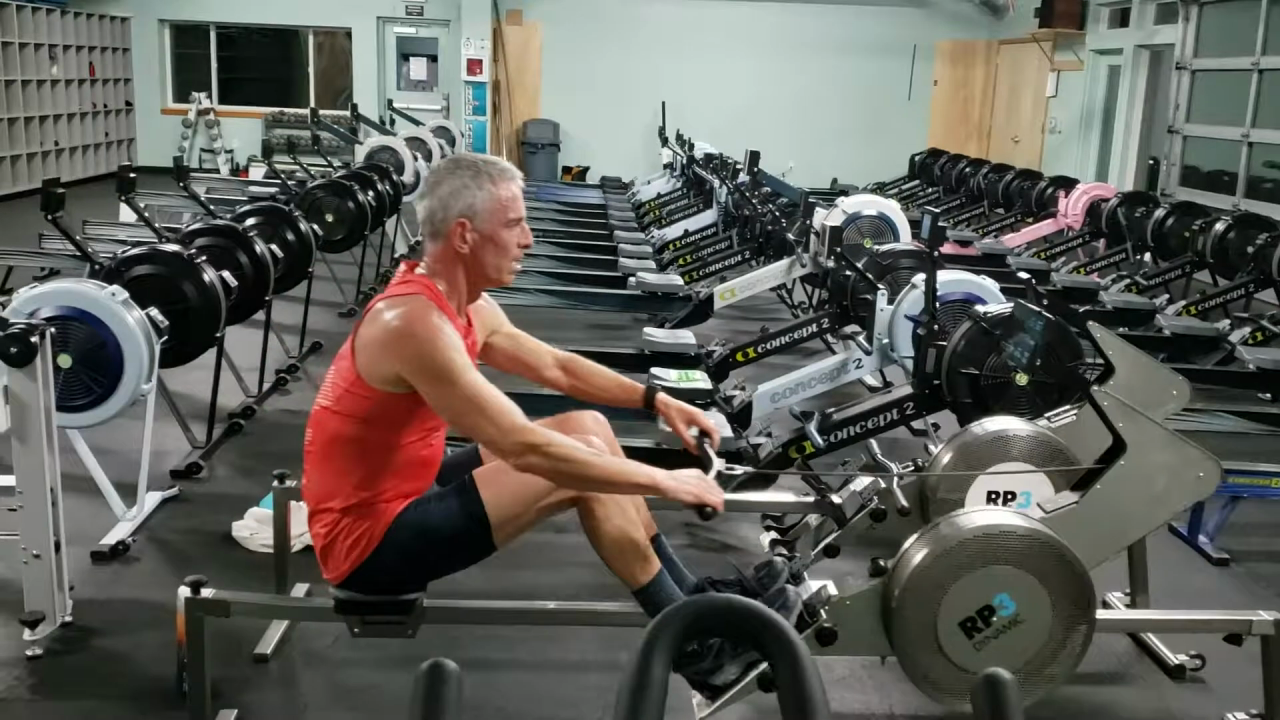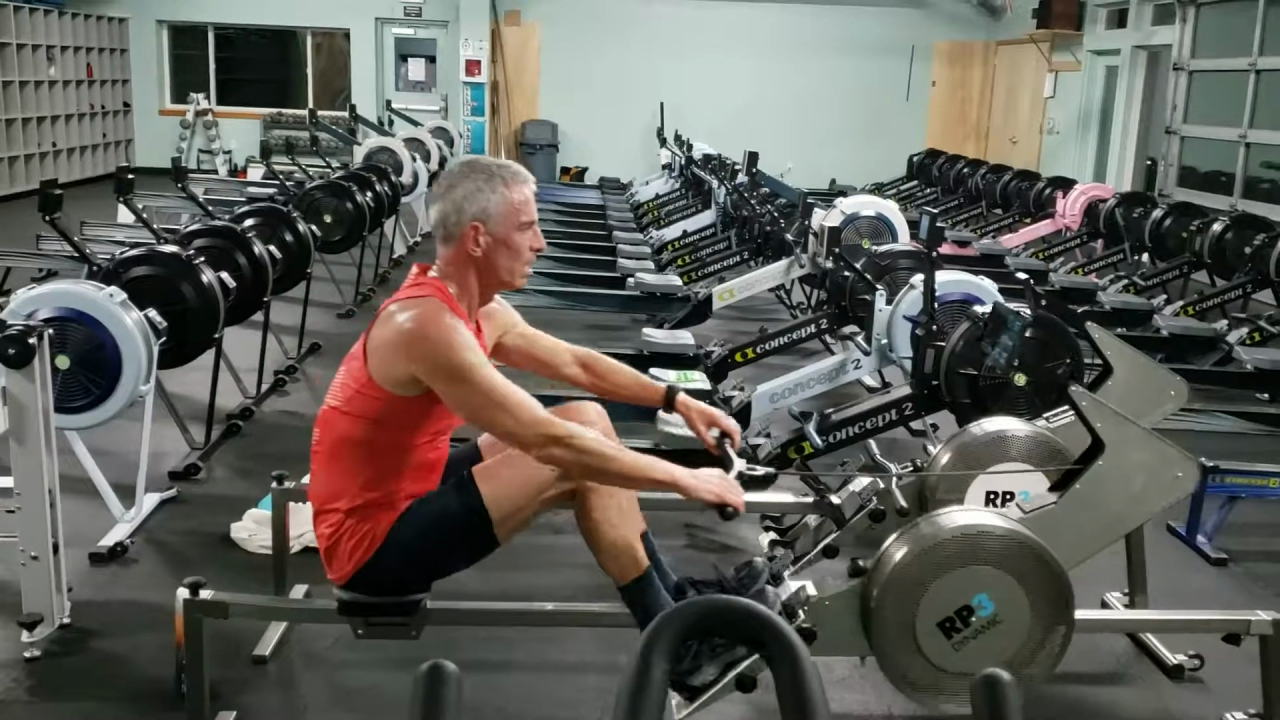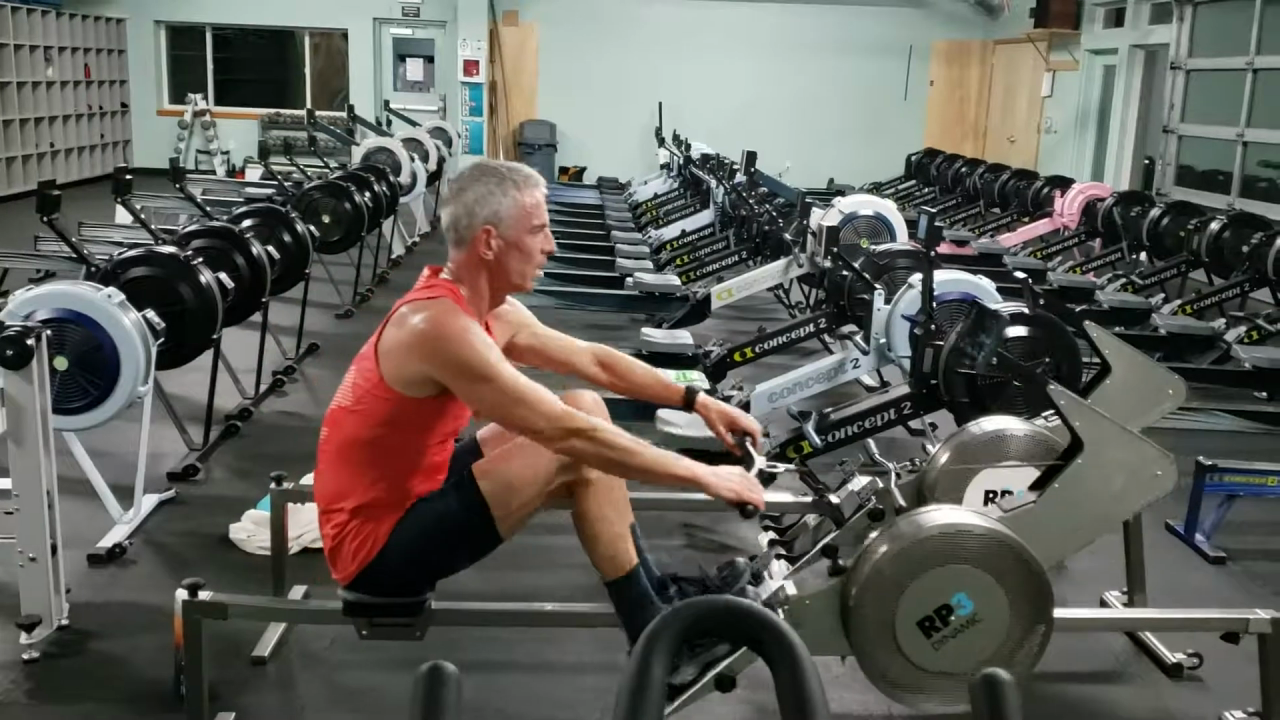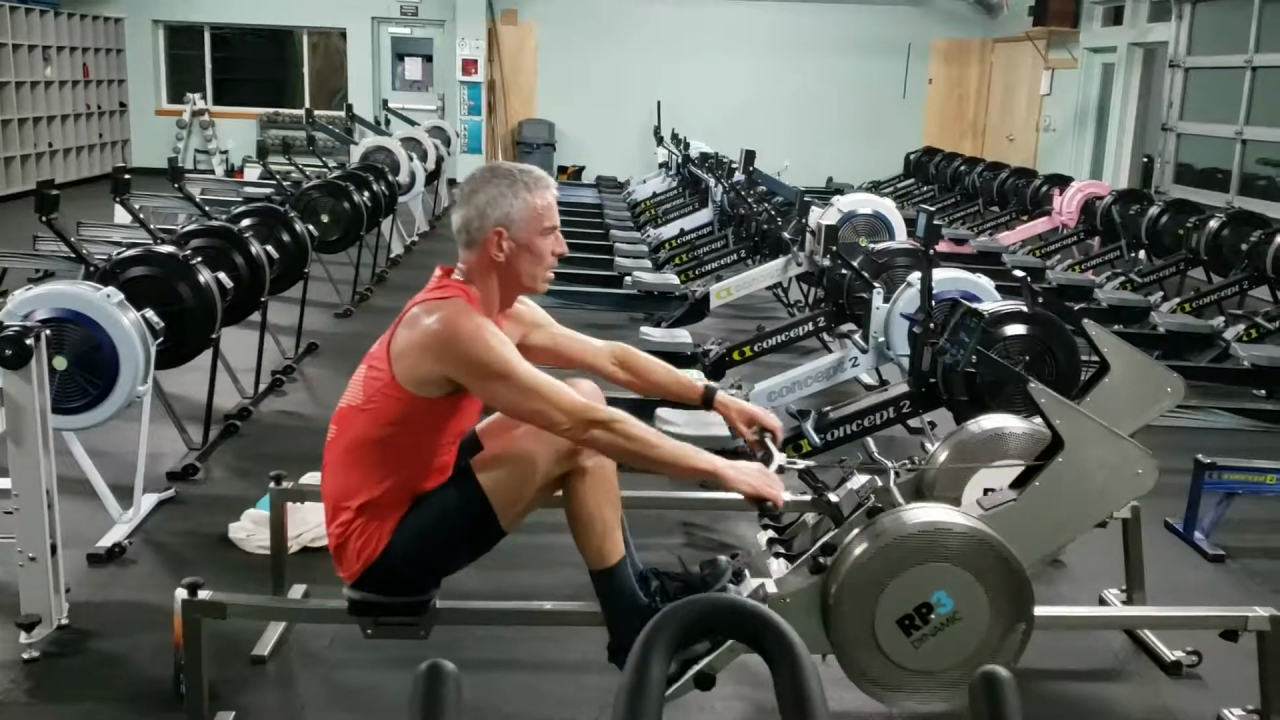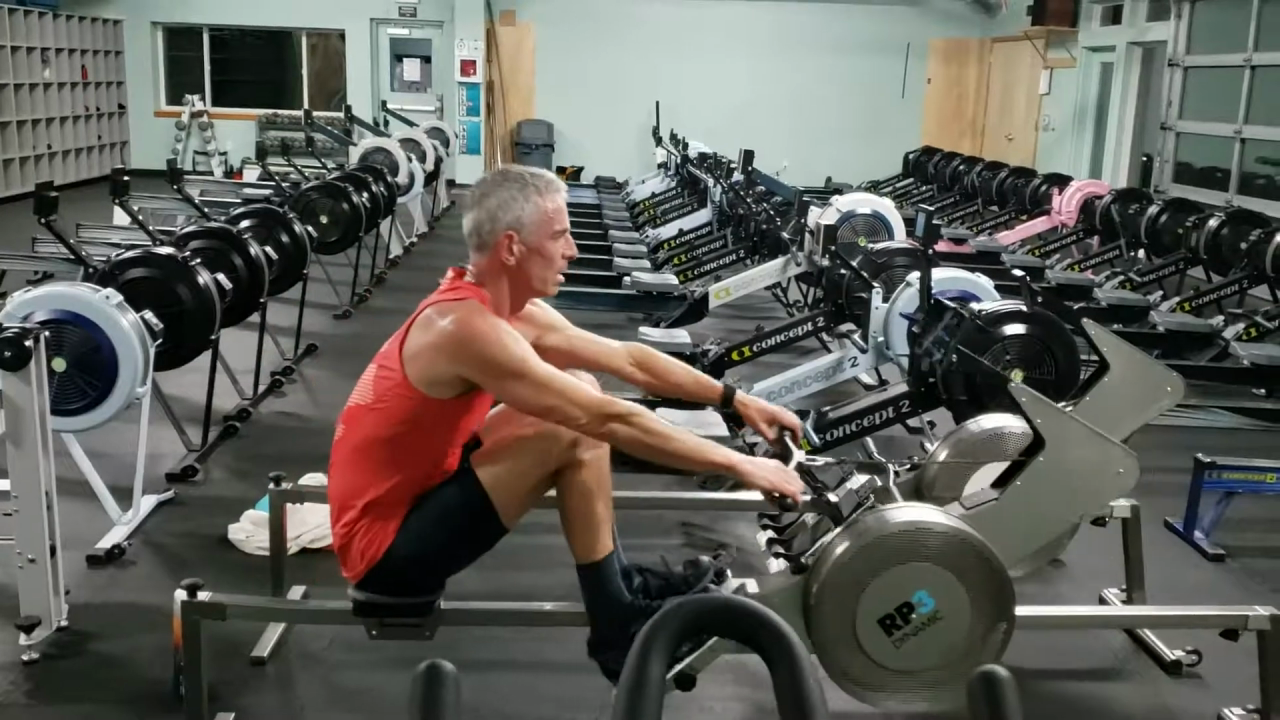
dt=0.1s
person 1, frame 1
left shoulder: (458, 301)
right shoulder: (414, 323)
left elbow: (556, 365)
right elbow: (528, 450)
left wrist: (656, 399)
right wrist: (662, 482)
left hip: (406, 492)
right hip: (367, 544)
left knee: (588, 429)
right knee: (578, 469)
left ankle: (691, 596)
right ankle: (696, 642)
person 1, frame 2
left shoulder: (473, 304)
right shoulder: (428, 326)
left elbow: (575, 362)
right elbow: (549, 443)
left wrist: (677, 401)
right wrist: (681, 479)
left hip: (407, 489)
right hip: (371, 543)
left knee: (585, 418)
right knee: (572, 455)
left ankle: (671, 597)
person 1, frame 3
left shoulder: (487, 308)
right shoulder: (442, 327)
left elbow: (593, 361)
right elbow: (572, 434)
left wrist: (698, 401)
right wrist: (702, 476)
left hip: (411, 494)
right hip: (375, 545)
left knee: (584, 407)
right knee: (571, 441)
left ankle: (655, 593)
person 1, frame 4
left shoulder: (499, 308)
right shoulder: (455, 327)
left elbow: (611, 359)
right elbow: (590, 426)
left wrist: (717, 400)
right wrist: (722, 469)
left hip: (415, 491)
right hip: (381, 544)
left knee: (581, 399)
right knee: (580, 435)
left ankle: (639, 587)
right ankle: (638, 632)
person 1, frame 5
left shoulder: (510, 308)
right shoulder: (467, 328)
left elbow: (627, 360)
right elbow: (609, 419)
left wrist: (737, 400)
right wrist: (739, 465)
left hip: (414, 493)
right hip: (385, 547)
left knee: (580, 403)
right knee: (579, 423)
left ankle: (618, 585)
right ankle: (617, 630)
